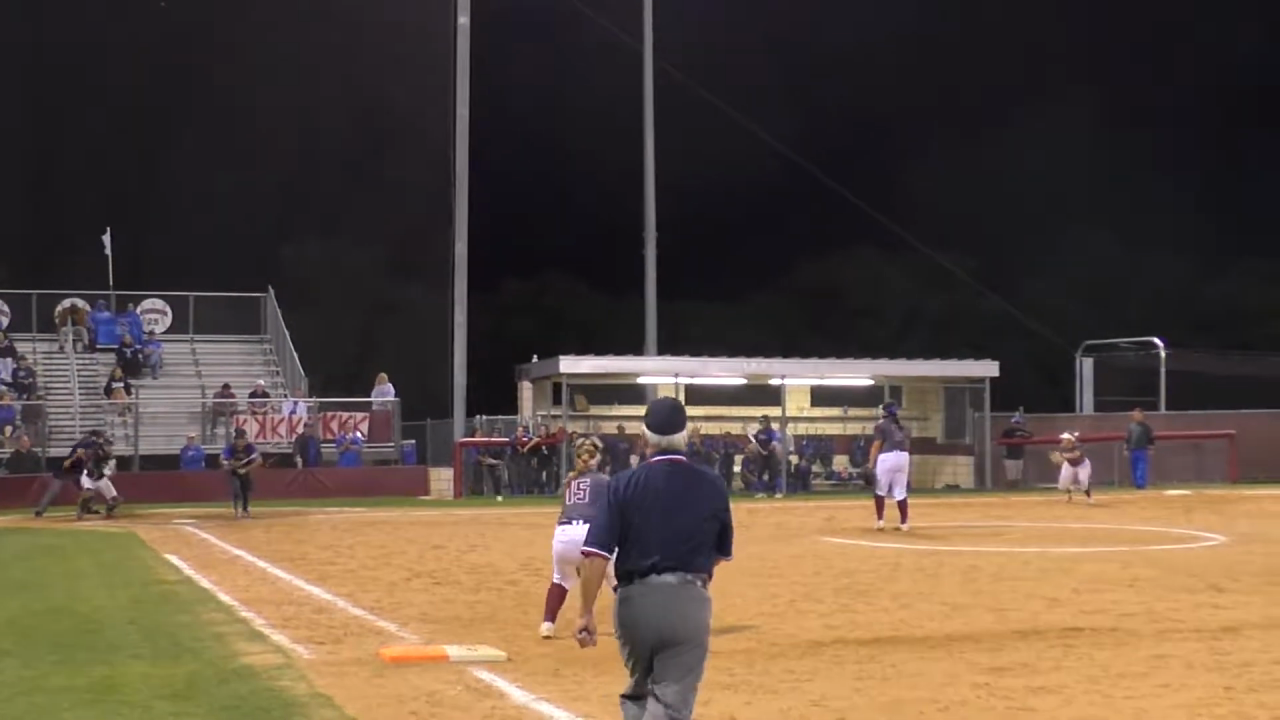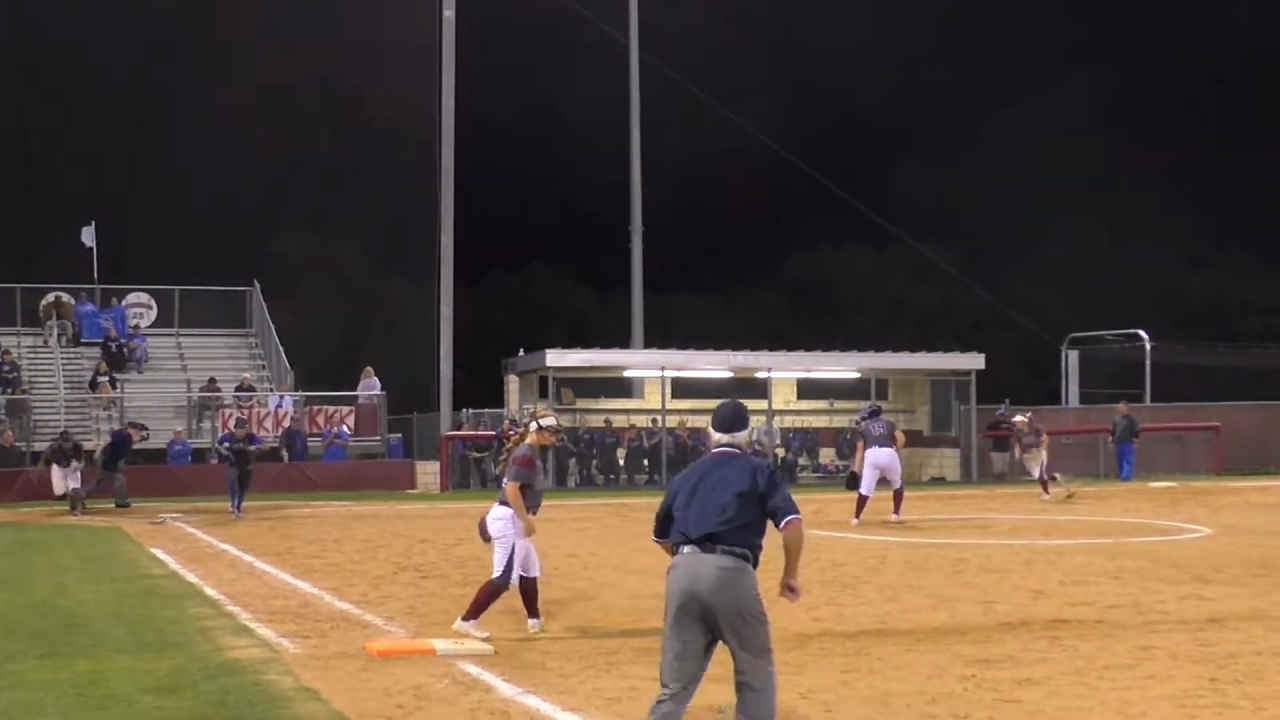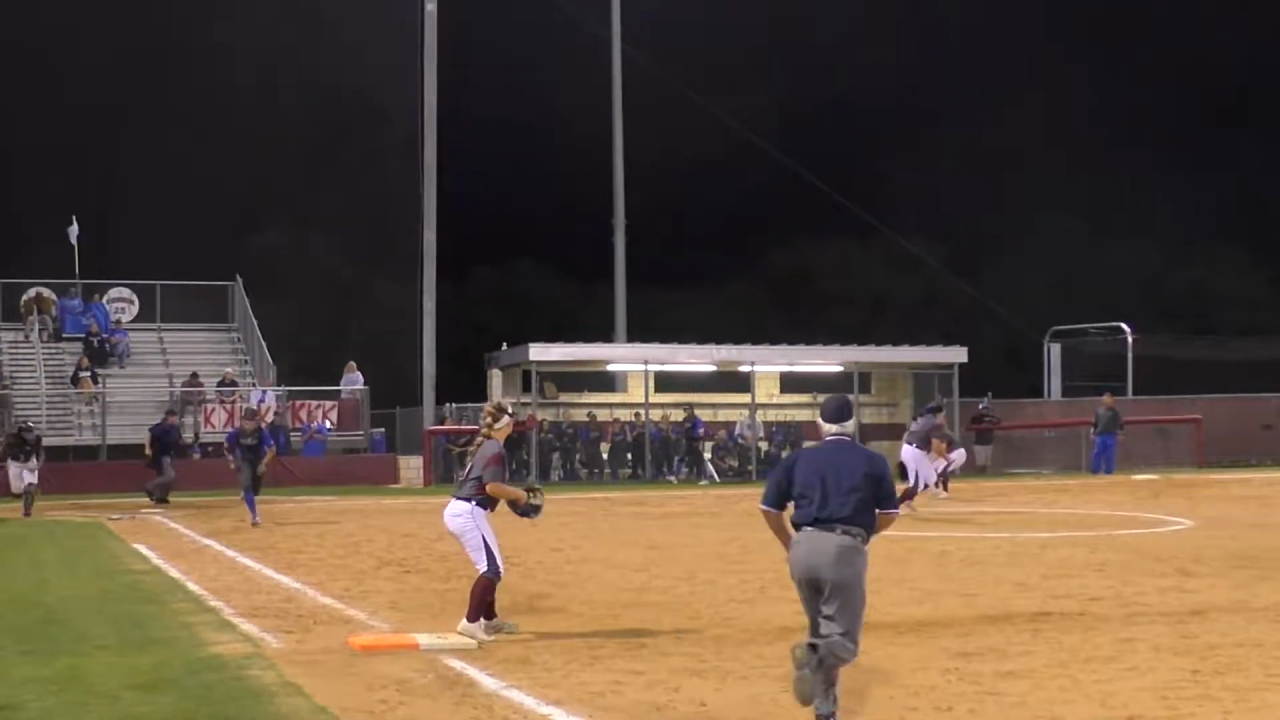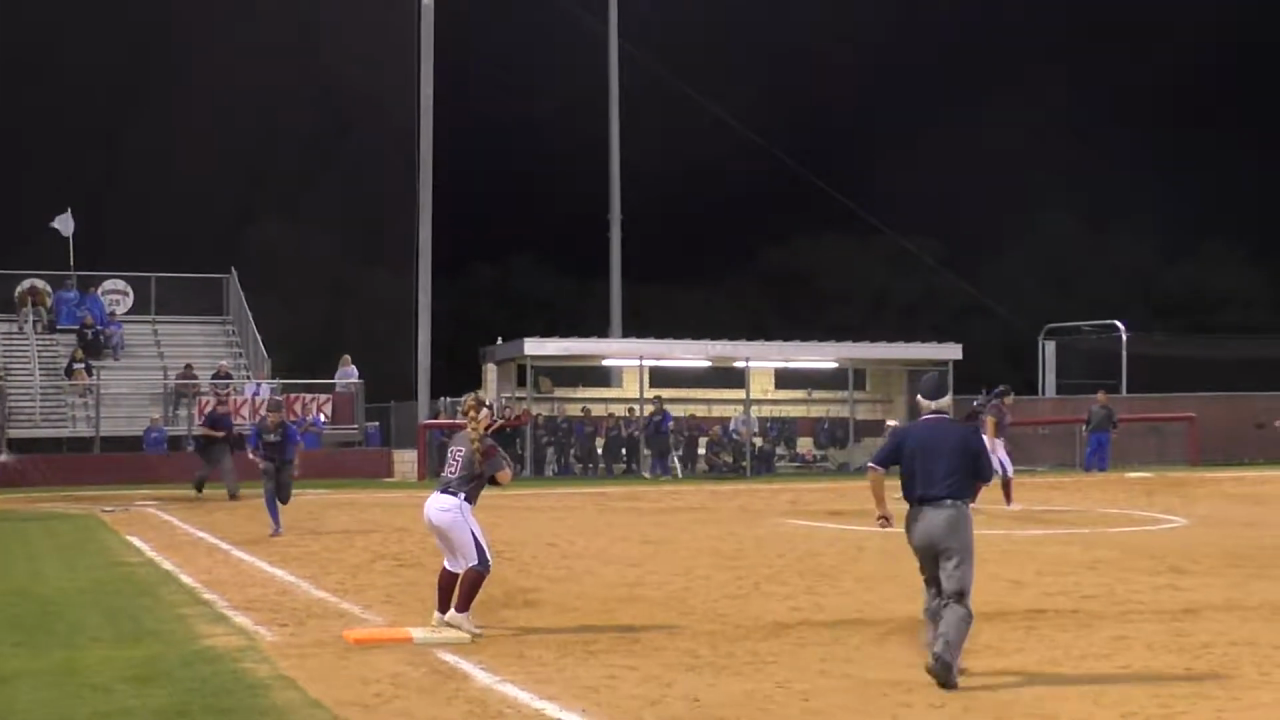
dt=0.5s
person 1, frame 1
left shoulder: (623, 485)
right shoulder: (713, 486)
left elbow: (596, 552)
right elbow: (721, 554)
left wrist: (586, 613)
left hip: (636, 600)
right hip: (689, 602)
left knee: (638, 693)
person 1, frame 2
left shoulder: (685, 475)
right shoulder: (761, 472)
left elbow: (661, 536)
right elbow: (792, 524)
right wrist: (791, 574)
left hip: (683, 574)
right hip: (731, 576)
left knee: (675, 683)
right knee: (755, 674)
person 1, frame 3
left shoulder: (800, 458)
right shoulder: (872, 461)
left elbow: (769, 506)
right elbow: (887, 515)
left wrist: (789, 544)
left hip: (804, 549)
right hip: (846, 551)
left knee: (821, 630)
right knee: (842, 641)
right ankle: (812, 657)
person 1, frame 4
left shoulder: (904, 433)
right shoulder: (967, 433)
left elbow: (876, 469)
right elbow: (985, 477)
left wrist: (880, 508)
left hip: (918, 521)
right hip: (954, 519)
left knee: (934, 589)
right knee: (956, 598)
left ankle: (938, 649)
right ankle: (942, 658)
person 2, frame 1
left shoulder: (570, 481)
right shoulder: (605, 481)
left hip: (564, 534)
left knee: (560, 580)
right knee: (618, 580)
left ankle: (548, 624)
person 2, frame 2
left shoulder: (531, 453)
right shoulder: (525, 454)
right elbow: (510, 488)
right wrist: (526, 519)
left hip: (511, 518)
right hip: (509, 518)
left knee: (529, 568)
right knee: (504, 577)
left ankle: (534, 619)
right ankle: (467, 621)
person 2, frame 3
left shoulder: (487, 446)
right shoulder: (495, 450)
right elbow: (492, 487)
left wrist: (513, 495)
right wrist: (518, 494)
left hip: (459, 511)
right hip: (468, 513)
left knee: (492, 567)
right knee: (492, 569)
left ankle: (489, 619)
right ankle: (471, 623)
person 2, frame 4
left shoulder: (457, 439)
right shoulder: (485, 444)
right elbow: (504, 479)
left wrist: (486, 471)
right wrist: (504, 465)
left hip: (433, 504)
right hip: (453, 508)
left knee: (454, 561)
right knee: (480, 563)
left ankle: (441, 614)
right ankle: (459, 613)
